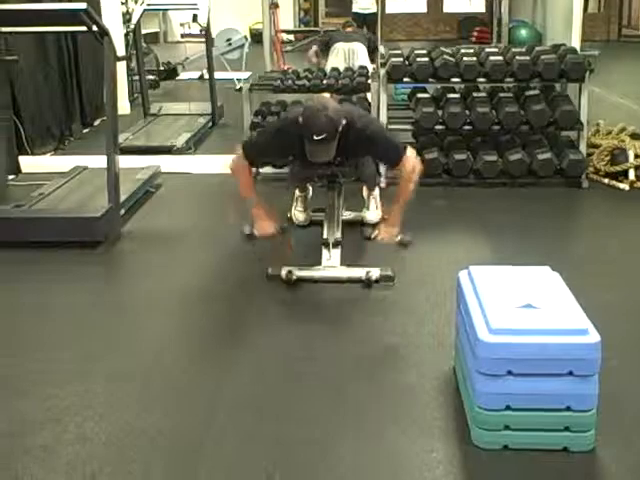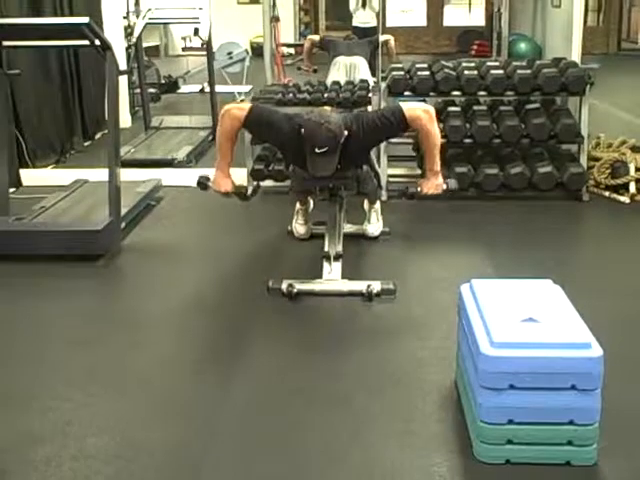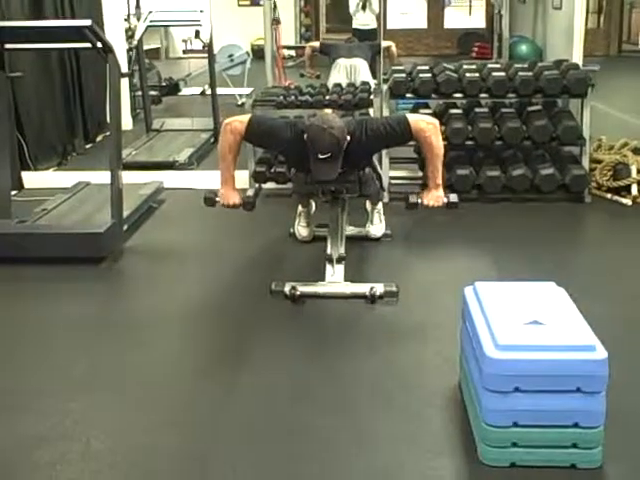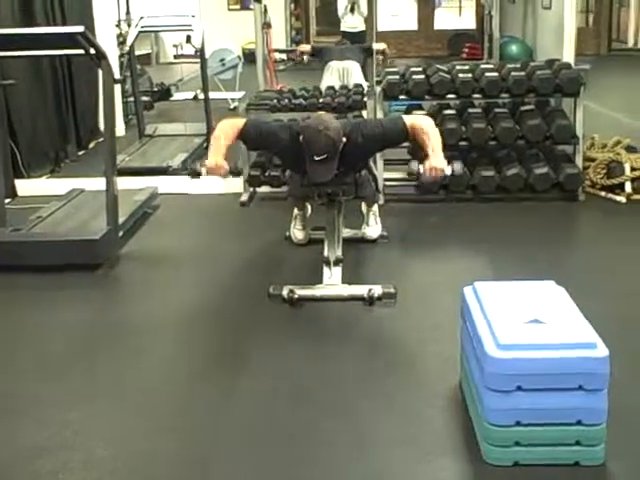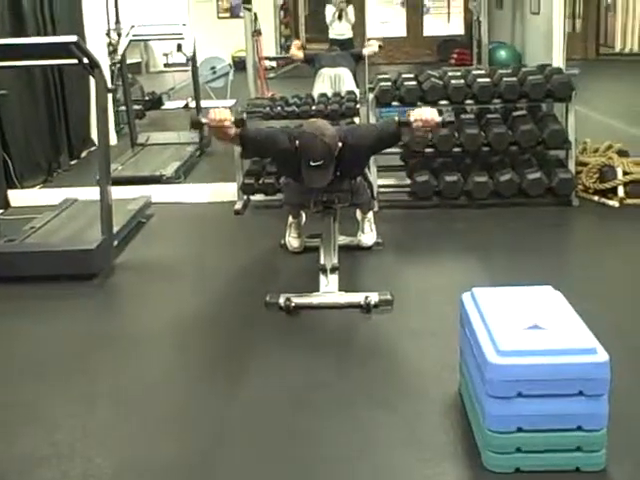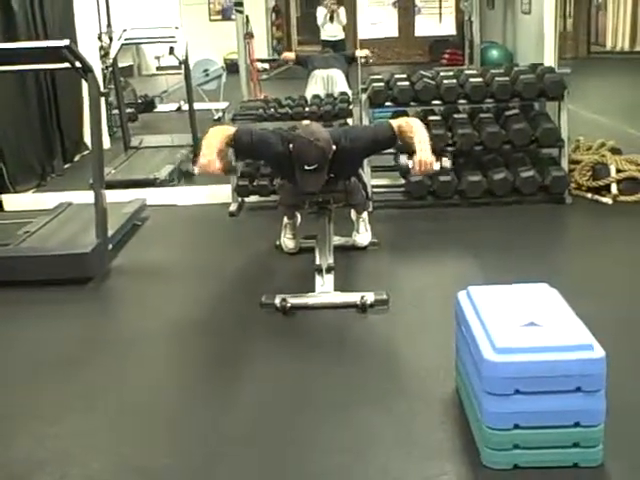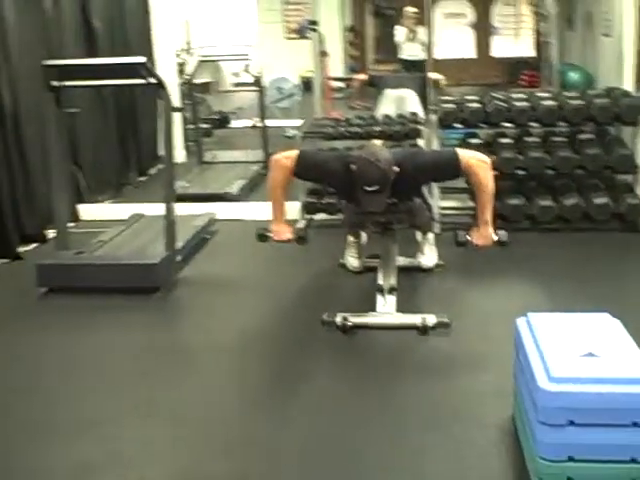
dt=0.4s
person 1, frame 1
left shoulder: (363, 127)
right shoulder: (285, 129)
left elbow: (411, 165)
right elbow: (240, 164)
left wrist: (393, 221)
right wrist: (261, 216)
left knee: (368, 174)
right knee: (298, 175)
left ankle: (371, 192)
right ankle: (302, 193)
person 1, frame 2
left shoulder: (362, 128)
right shoulder: (288, 129)
left elbow: (423, 113)
right elbow: (232, 112)
left wrist: (433, 174)
right wrist: (222, 172)
left hip: (354, 169)
left knee: (369, 188)
right knee: (299, 190)
left ankle: (373, 206)
right ankle: (303, 206)
person 1, frame 3
left shoulder: (366, 134)
right shoulder: (290, 135)
left elbow: (428, 125)
right elbow: (232, 126)
left wrist: (435, 186)
right wrist: (228, 185)
left hip: (357, 170)
left knee: (371, 189)
right knee: (301, 191)
left ankle: (375, 207)
right ankle: (305, 208)
person 1, frame 4
left shoulder: (362, 136)
right shoulder: (286, 137)
left elbow: (421, 122)
right elbow: (230, 125)
left wrist: (435, 155)
right wrist: (215, 156)
left hip: (353, 173)
left knee: (367, 190)
right knee: (297, 194)
left ankle: (371, 208)
right ankle: (301, 212)
person 1, frame 5
left shoulder: (358, 140)
right shoulder: (282, 143)
left elbow: (409, 121)
right elbow: (231, 133)
left wrist: (423, 115)
right wrist: (219, 125)
left hip: (348, 179)
left knee: (362, 198)
right knee: (293, 203)
left ankle: (365, 216)
right ankle: (295, 219)
person 1, frame 6
left shoulder: (351, 143)
right shoulder: (277, 146)
left elbow: (407, 123)
right elbow: (222, 132)
left wrist: (423, 150)
right wrist: (209, 155)
left hip: (343, 180)
left knee: (357, 199)
right knee: (288, 203)
left ankle: (360, 216)
right ankle: (291, 220)
person 1, frame 7
left shoulder: (413, 164)
right shoulder: (339, 167)
left elbow: (479, 161)
right elbow: (281, 161)
left wrist: (484, 225)
right wrist: (279, 220)
left ankle: (426, 237)
right ankle: (355, 239)
